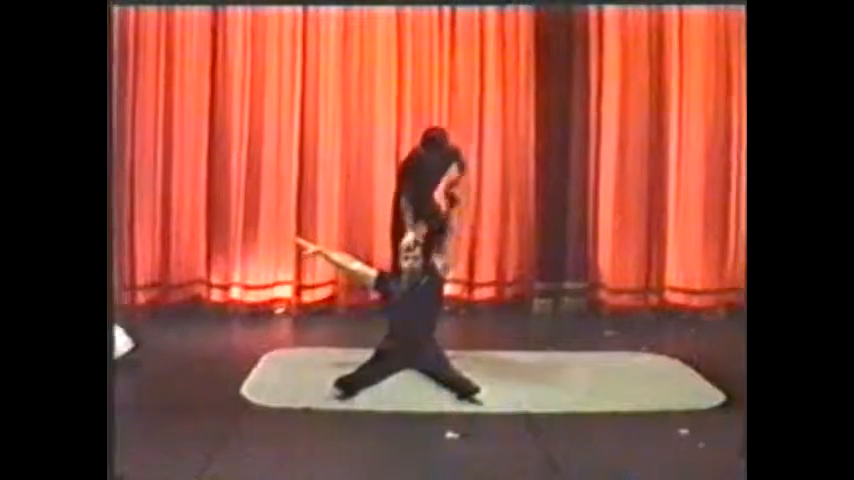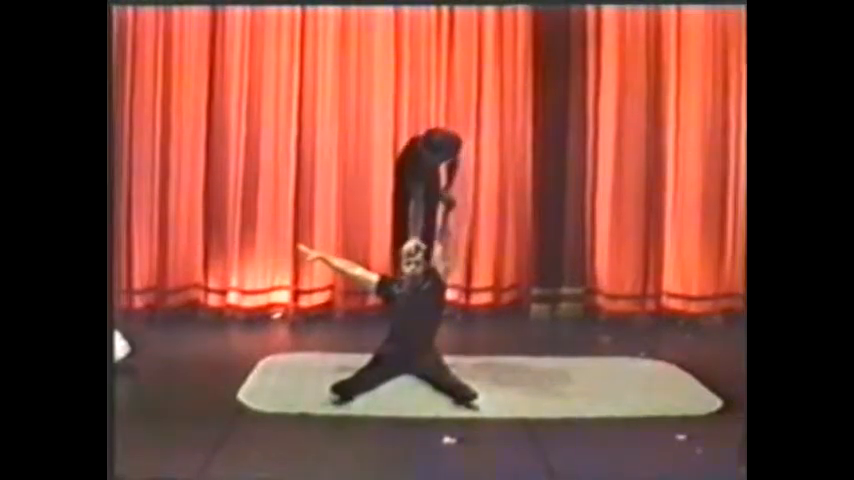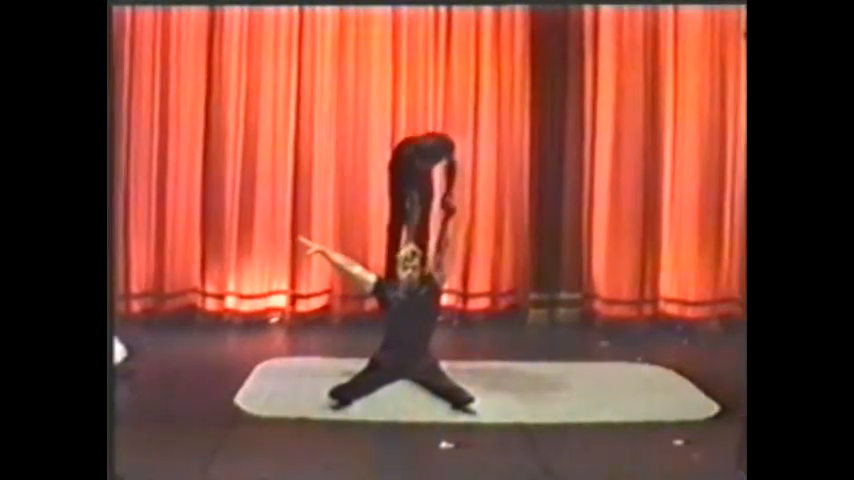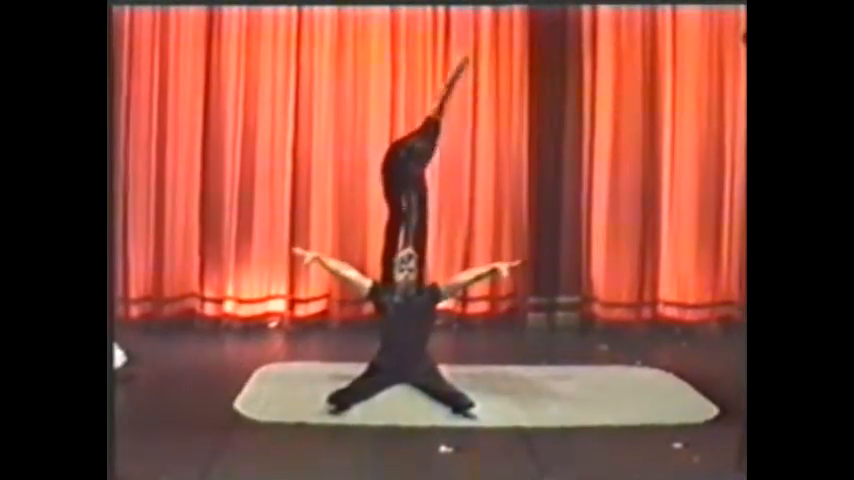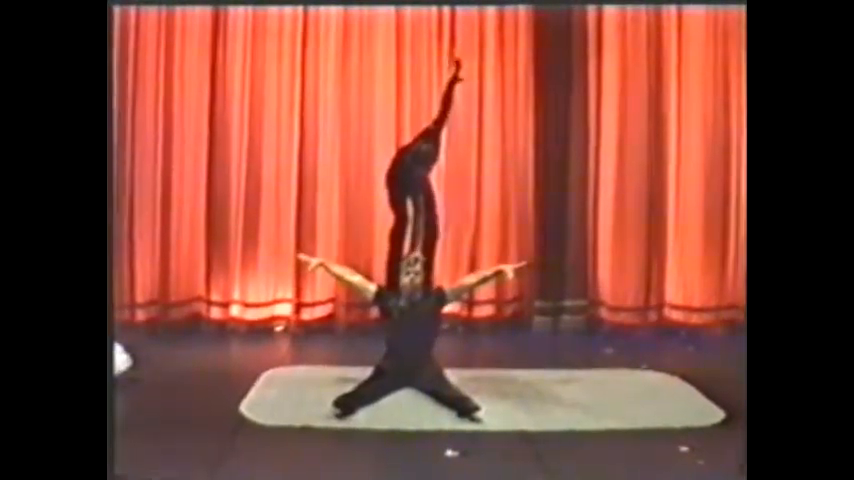
dt=0.7s
person 1, frame 1
left shoulder: (433, 277)
right shoulder: (391, 282)
right elbow: (354, 266)
right wrist: (321, 251)
left hip: (425, 348)
right hip: (394, 348)
left knee: (454, 380)
right knee: (357, 381)
left ankle: (467, 394)
right ankle: (347, 389)
person 1, frame 2
left shoulder: (434, 283)
right shoulder: (393, 287)
left elbow: (442, 246)
right elbow: (356, 271)
right wrist: (322, 256)
left hip: (424, 355)
right hip: (393, 354)
left knee: (457, 391)
right knee: (360, 382)
left ankle: (465, 400)
right ankle: (344, 396)
person 1, frame 3
left shoulder: (430, 289)
right shoulder: (388, 290)
left elbow: (441, 253)
right elbow: (354, 269)
left wrist: (447, 218)
right wrist: (323, 251)
left hip: (421, 361)
right hip: (388, 360)
left knee: (457, 397)
right knee: (351, 391)
left ankle: (462, 405)
right ankle: (342, 400)
person 1, frame 4
left shoulder: (428, 296)
right shoulder: (383, 294)
left elbow: (462, 280)
right elbow: (349, 273)
left wrist: (492, 268)
right wrist: (319, 258)
left hip: (419, 365)
right hip: (386, 365)
left knee: (458, 402)
right knee: (347, 396)
left ankle: (463, 409)
person 1, frame 5
left shoulder: (433, 299)
right shoulder: (388, 299)
left elbow: (467, 283)
right elbow: (354, 278)
left wrist: (496, 271)
right wrist: (323, 263)
left hip: (425, 369)
right hip: (392, 368)
left knee: (463, 406)
right knee: (351, 402)
person 2, frame 1
left shoulder: (451, 153)
right shoulder: (412, 161)
left elbow: (462, 165)
right elbow: (404, 196)
left wrist: (455, 185)
right wrist: (408, 230)
left hip: (427, 199)
right hip: (409, 202)
left knee: (443, 225)
person 2, frame 2
left shoulder: (453, 143)
right shoulder: (414, 155)
left elbow: (453, 162)
right elbow: (423, 194)
left wrist: (447, 188)
left hip: (429, 173)
right hip: (409, 172)
left knee: (430, 220)
right knee: (403, 220)
person 2, frame 3
left shoulder: (445, 145)
right shoulder: (405, 156)
left elbow: (451, 164)
left wrist: (448, 194)
left hip: (421, 174)
right hip: (403, 174)
left knee: (422, 218)
right knee: (399, 217)
right ankle: (392, 275)
person 2, frame 4
left shoulder: (427, 137)
right shoulder: (399, 163)
left elbow: (441, 104)
right elbow: (409, 206)
left wrist: (456, 74)
left hip: (412, 176)
right hip: (398, 176)
left knee: (418, 219)
right knee: (398, 217)
left ankle: (415, 277)
right ankle: (388, 278)
person 2, frame 5
left shoulder: (430, 139)
left hip: (414, 180)
right hip: (405, 180)
left knee: (417, 222)
right knee: (402, 221)
left ankle: (424, 281)
